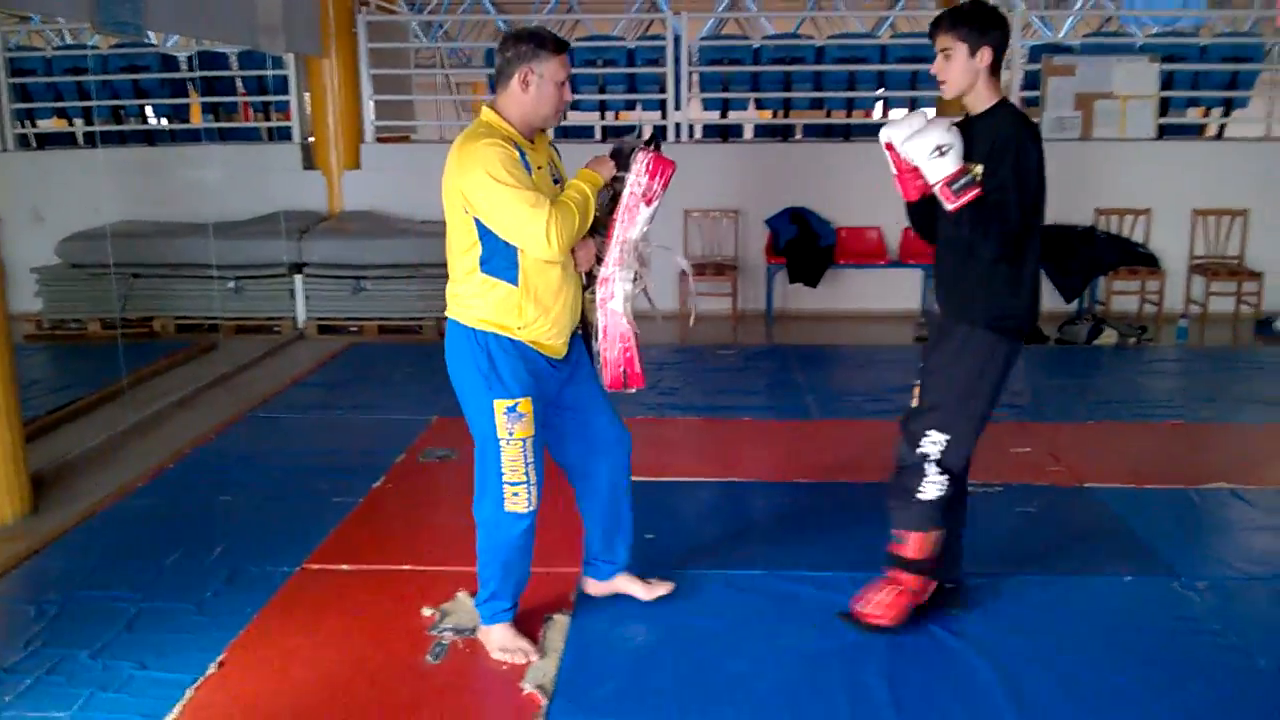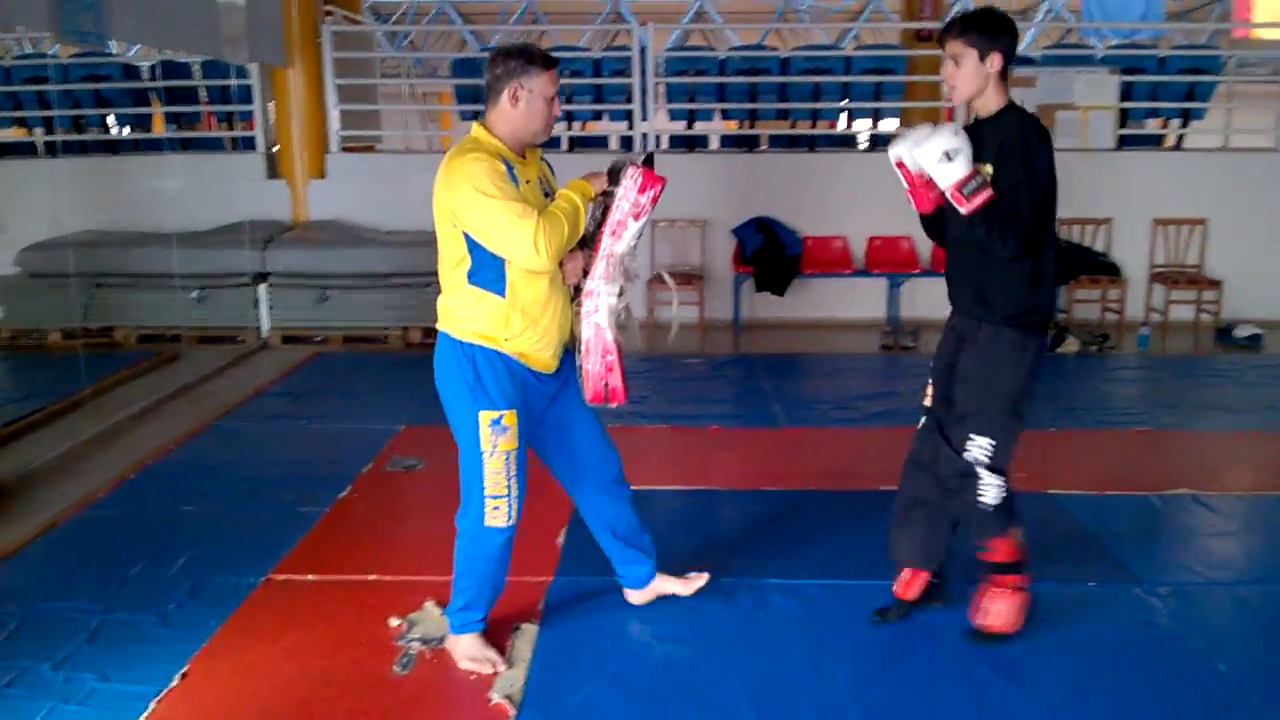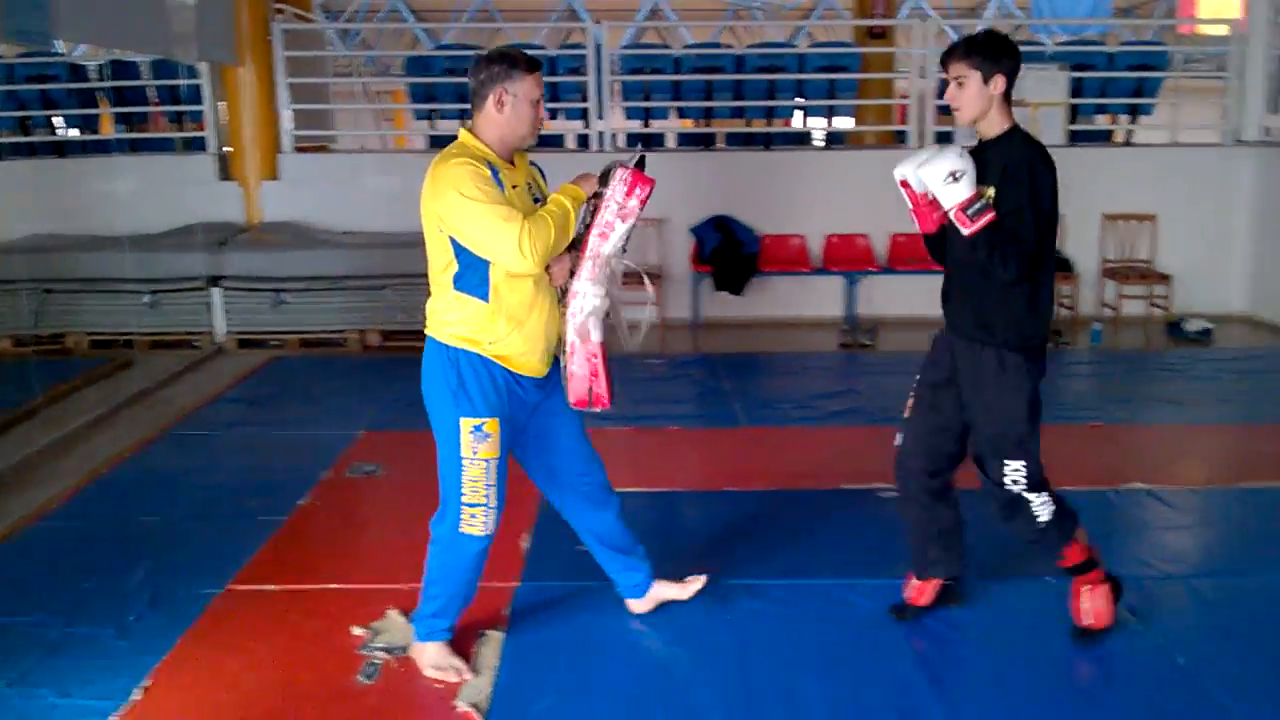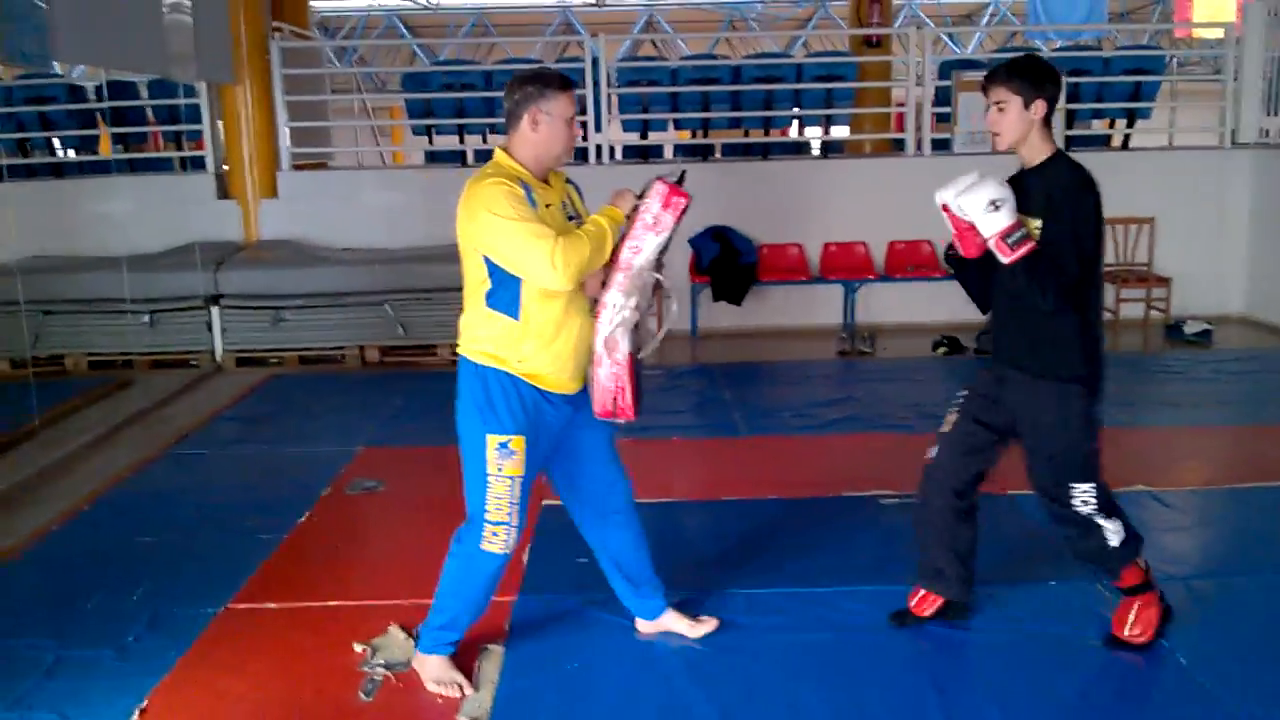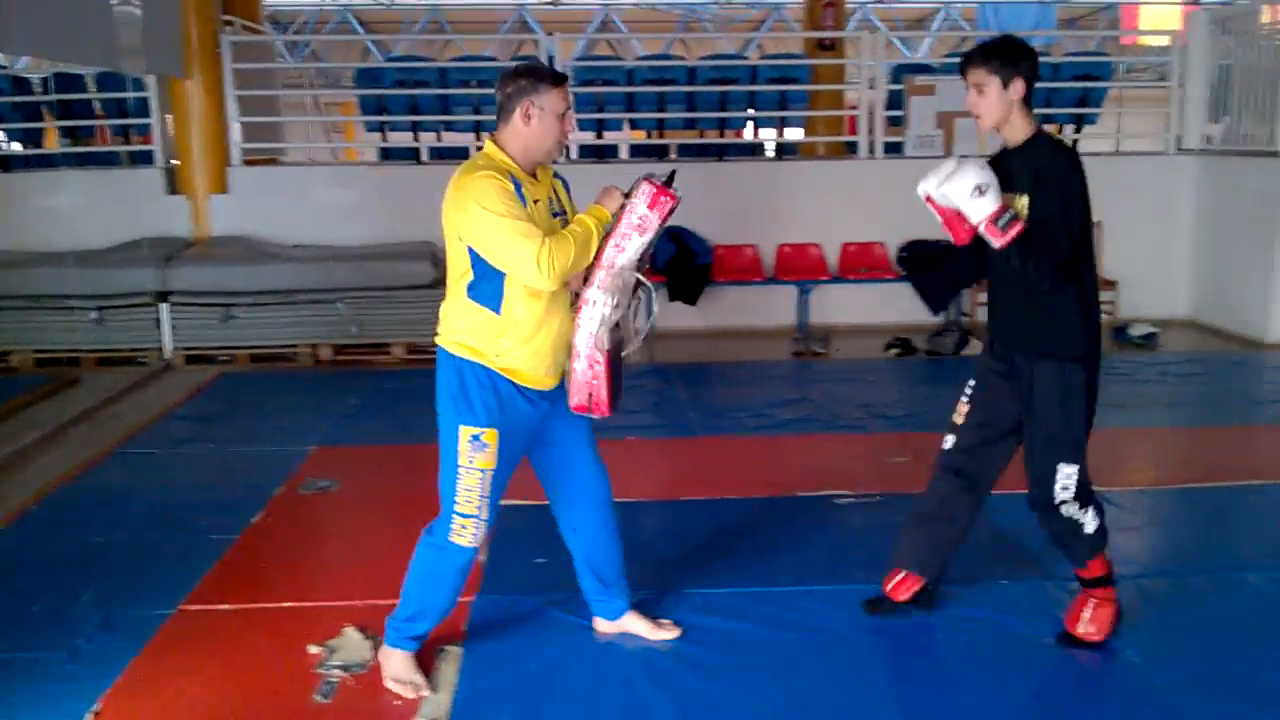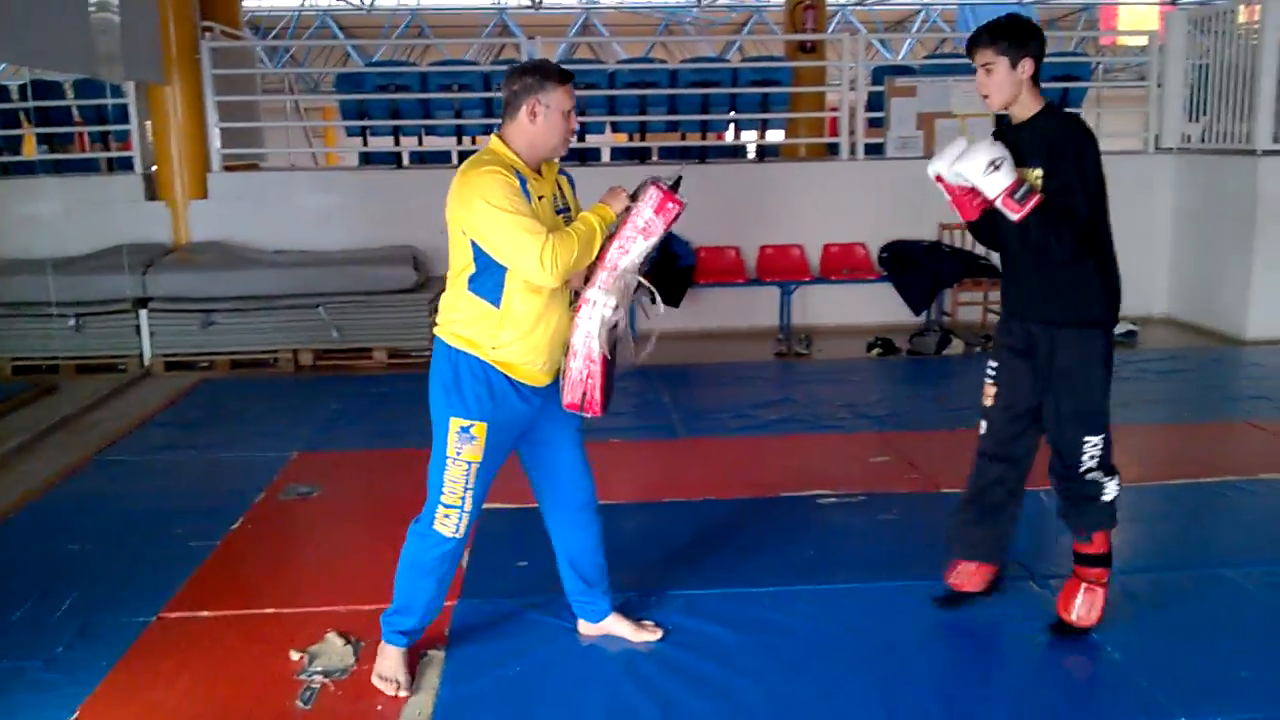
dt=0.1s
person 1, frame 1
left shoulder: (537, 145)
right shoulder: (481, 153)
right elbow: (547, 234)
left wrist: (584, 245)
right wrist: (589, 180)
left hip: (553, 341)
right hip: (494, 347)
left knee: (605, 450)
right knee: (512, 489)
left ankle: (606, 571)
right ankle: (494, 616)
person 1, frame 2
left shoulder: (530, 163)
right shoulder: (470, 168)
right elbow: (537, 245)
left wrist: (576, 258)
right wrist: (581, 191)
left hip: (545, 358)
right hip: (484, 361)
left knee: (596, 471)
right knee: (492, 503)
left ankle: (641, 578)
right ankle: (464, 628)
person 1, frame 3
left shoulder: (522, 167)
right shoulder: (456, 174)
right elbow: (523, 248)
left wrist: (564, 261)
right wrist: (572, 195)
left hip: (532, 365)
right hip: (471, 367)
left knee: (579, 479)
right knee: (469, 511)
left ankle: (638, 585)
right ankle: (431, 635)
person 1, frame 4
left shoulder: (558, 187)
right shoulder: (492, 194)
left elbow: (578, 268)
right elbow: (557, 267)
left wrist: (608, 269)
right wrist: (610, 216)
left hip: (568, 382)
right hip: (503, 385)
left knee: (608, 501)
right knee: (493, 529)
left ankle: (650, 610)
right ankle: (434, 647)
person 1, frame 5
left shoulder: (549, 182)
right shoulder: (477, 186)
left elbow: (565, 265)
right elbow: (543, 264)
left wrist: (595, 261)
right wrist: (598, 216)
left hip: (546, 378)
right hip: (481, 377)
left knee: (586, 495)
right knee: (463, 523)
left ankle: (612, 610)
right ankle: (400, 641)
person 1, frame 6
left shoulder: (553, 178)
right shoulder: (484, 181)
left elbow: (568, 262)
right elbow: (547, 262)
left wrist: (596, 267)
right wrist: (602, 213)
left hip: (543, 372)
right hip: (478, 371)
left knee: (572, 497)
right knee: (449, 515)
left ankle: (594, 613)
right ankle: (395, 638)
person 2, frame 1
left shoulder: (1014, 138)
right shoulder: (963, 132)
left elbow: (994, 240)
left wrist: (947, 181)
right wrist: (914, 182)
left hip: (989, 321)
right hip: (956, 314)
left knee: (931, 448)
right knee: (927, 439)
left ankle: (907, 578)
right ankle: (938, 576)
person 2, frame 2
left shoulder: (1023, 138)
right shoulder: (966, 136)
left elbow: (1012, 242)
left wrist: (960, 184)
right wrist: (919, 186)
left hip: (1011, 324)
right hip: (971, 317)
left knee: (977, 455)
right knee: (932, 443)
left ankle: (1006, 580)
right ankle: (918, 570)
person 2, frame 3
left shoulder: (1027, 162)
right shoulder: (972, 159)
left elbow: (1012, 263)
left wrist: (966, 209)
right wrist: (931, 215)
left hip: (1007, 345)
right hip: (960, 335)
left knee: (1012, 475)
right knee: (917, 461)
left ankle: (1090, 578)
right ankle: (934, 578)
person 2, frame 4
left shoulder: (1071, 188)
right shoulder: (1010, 187)
left elbow: (1057, 294)
left wrist: (1009, 241)
right wrist: (967, 246)
left hip: (1061, 377)
right hip: (1007, 368)
left knee: (1075, 504)
right knee: (943, 479)
left ankle: (1144, 596)
right ankle: (941, 590)
person 2, frame 5
left shoulder: (1057, 166)
right shoulder: (988, 169)
left elbow: (1052, 272)
right elbow: (971, 270)
left wrist: (995, 222)
right wrist: (957, 226)
left hip: (1060, 354)
right hip: (1005, 352)
left knee: (1057, 487)
right knee: (959, 462)
left ankle: (1099, 591)
right ankle: (915, 576)
person 2, frame 6
left shoulder: (1069, 138)
right shoulder: (999, 144)
left elbow: (1067, 240)
left wrist: (1012, 195)
right wrist: (968, 204)
left hip: (1078, 322)
right hip: (1020, 320)
left knee: (1078, 452)
right knee: (999, 442)
left ankle: (1090, 573)
right ankle: (977, 559)
